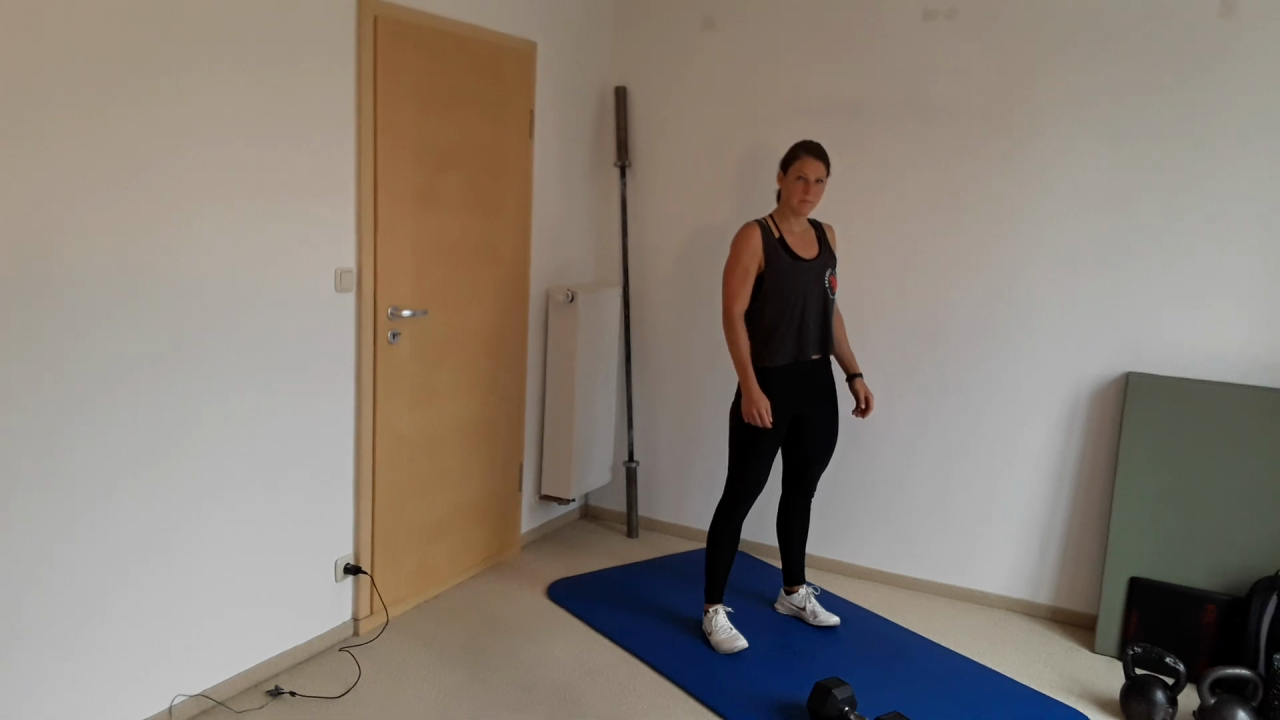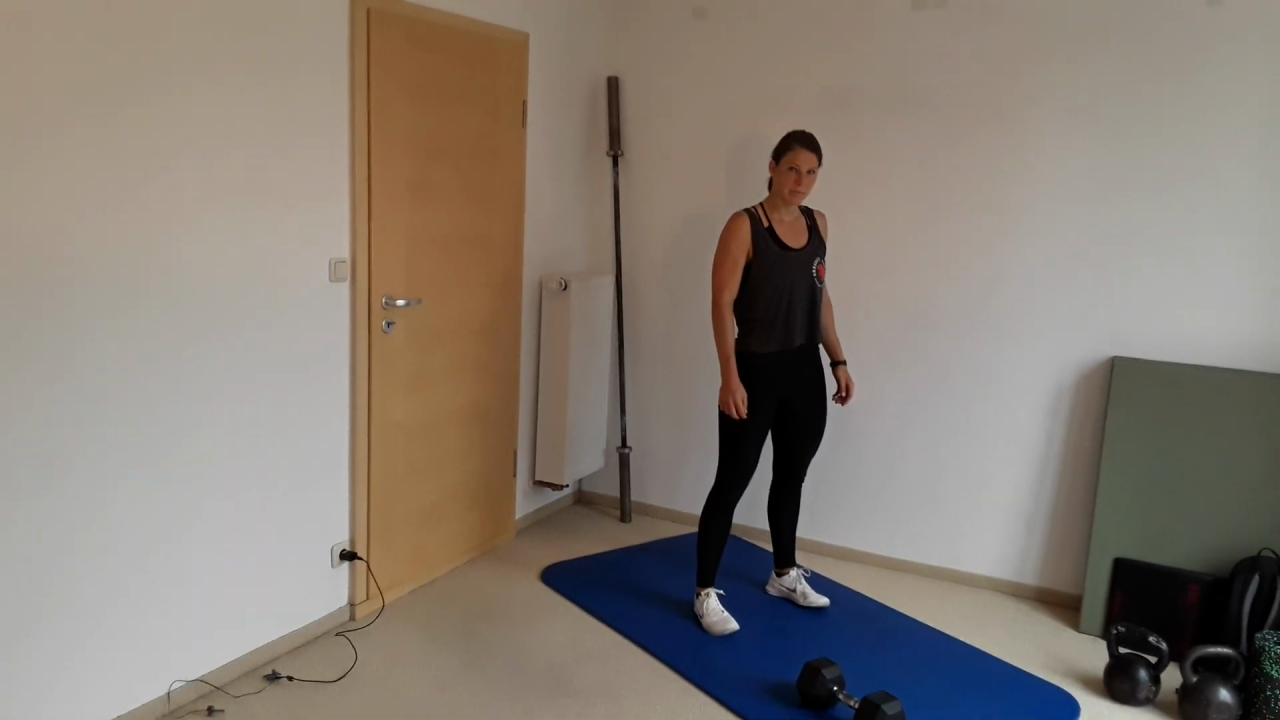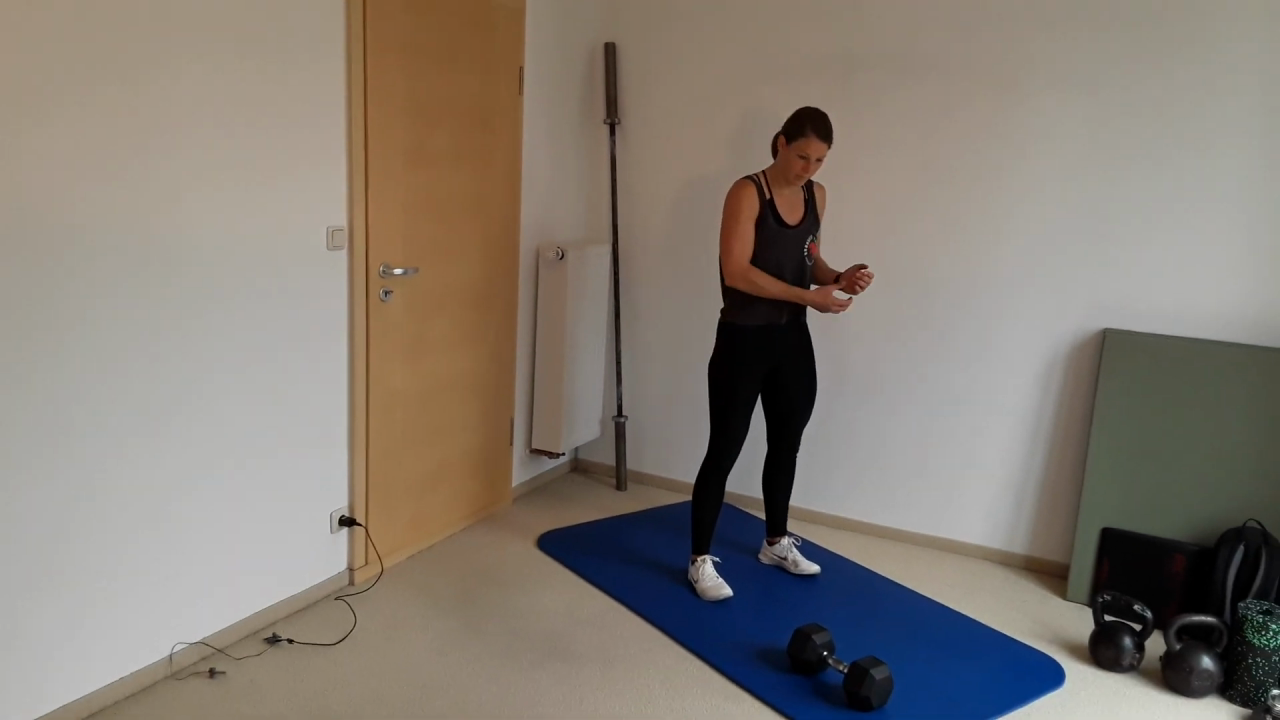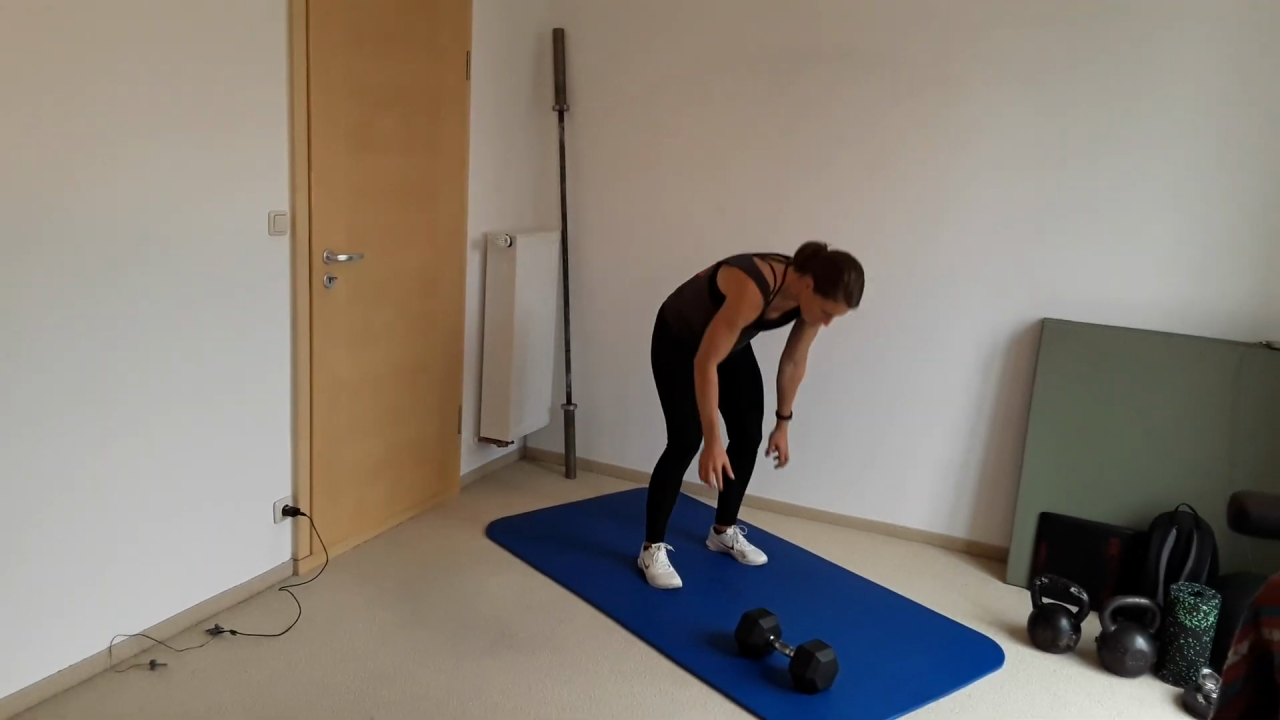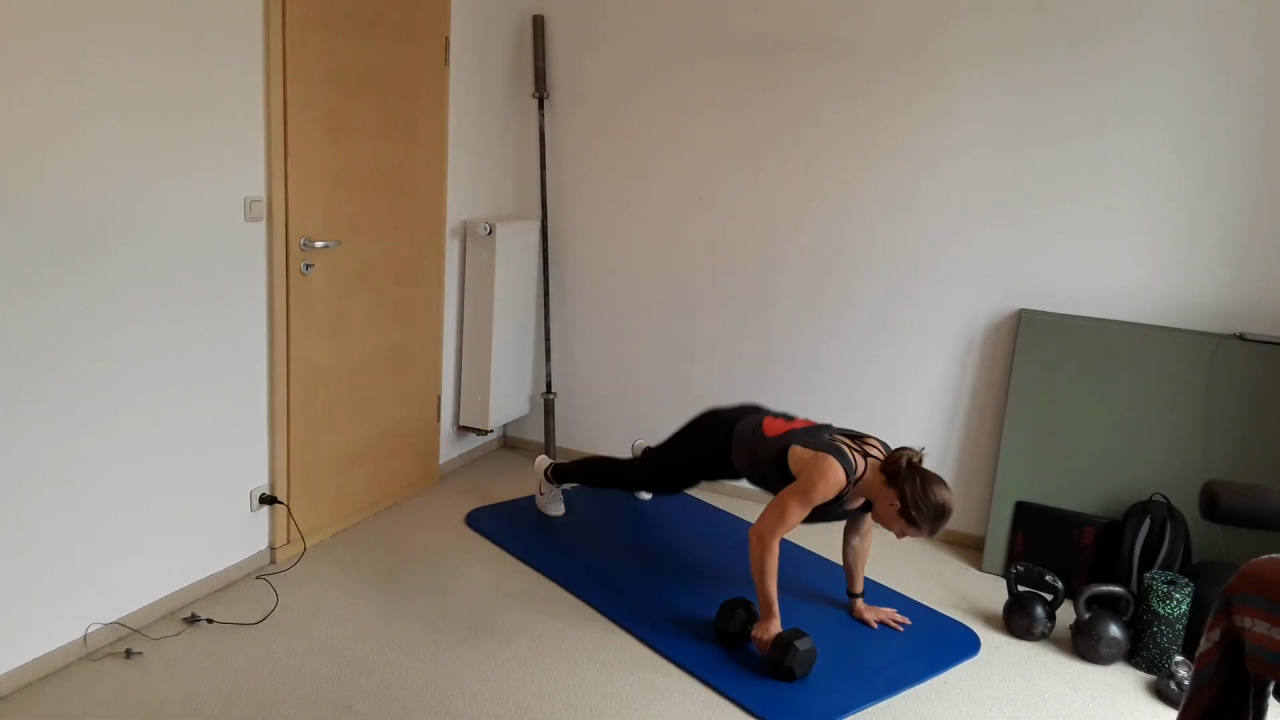
dt=0.7s
person 1, frame 1
left shoulder: (826, 236)
right shoulder: (754, 237)
right elbow: (733, 315)
left wrist: (854, 374)
right wrist: (749, 386)
left hip: (817, 385)
right hip: (770, 384)
left knee: (801, 491)
right knee: (740, 496)
left ankle: (794, 593)
right ankle: (713, 610)
person 1, frame 2
left shoulder: (818, 223)
right shoulder: (744, 226)
right elbow: (722, 305)
left wrist: (838, 361)
right wrist: (730, 377)
left hip: (805, 370)
right hip: (757, 370)
left knee: (791, 476)
right knee: (732, 481)
left ankle: (785, 574)
right ankle: (705, 592)
person 1, frame 3
left shoulder: (816, 196)
right shoulder: (747, 193)
right elbow: (736, 272)
left wrist: (837, 278)
right wrist: (809, 297)
left hip: (793, 340)
right hip: (743, 340)
left knee: (786, 445)
right knee: (724, 450)
left ankle: (776, 542)
right ankle: (700, 559)
person 1, frame 4
left shoulder: (810, 294)
right shoulder: (752, 290)
left elbow: (794, 359)
right elbow: (706, 362)
left wrist: (783, 422)
right wrist: (712, 442)
left hip: (731, 348)
right hip: (678, 341)
left knee: (749, 439)
right knee: (686, 442)
left ankle: (724, 530)
right ankle: (653, 549)
person 1, frame 5
left shoulder: (883, 471)
right shoulder: (833, 476)
left elbow: (857, 532)
right elbow: (763, 538)
left wrist: (857, 599)
right wrist: (769, 617)
left hip: (756, 430)
right hip: (724, 436)
right knee: (637, 479)
left ankle: (646, 457)
right ankle: (551, 473)
